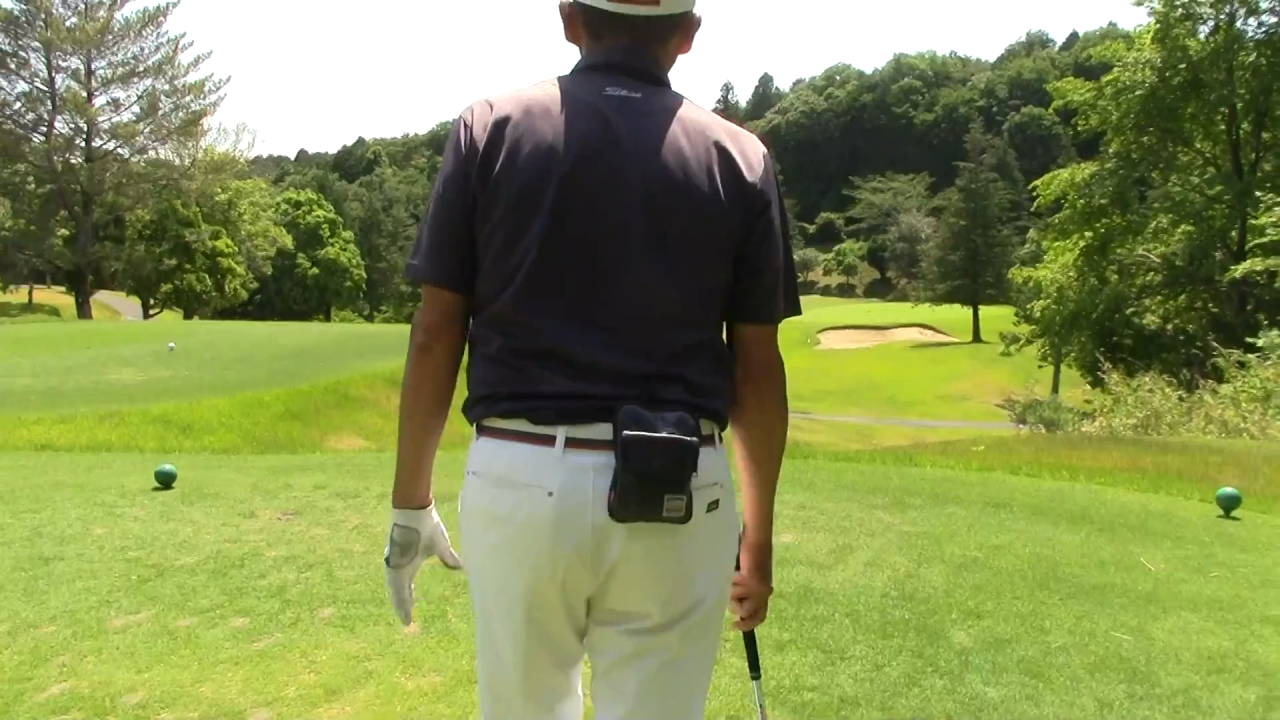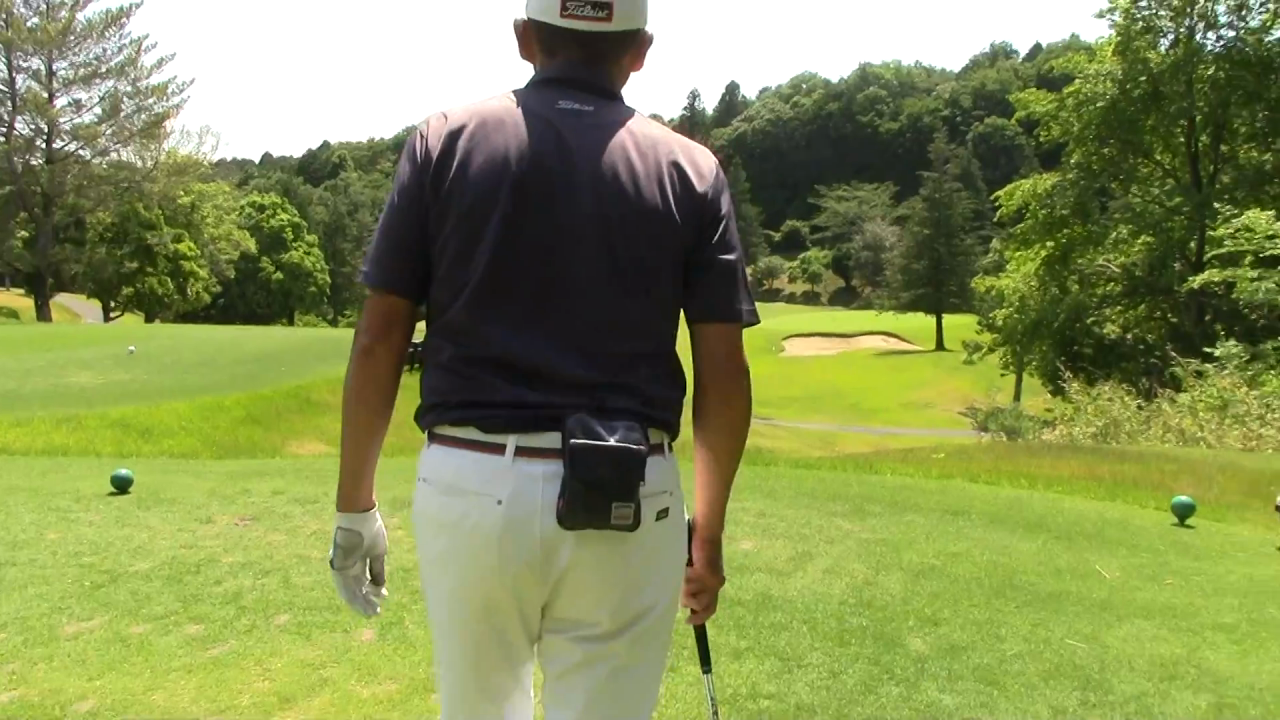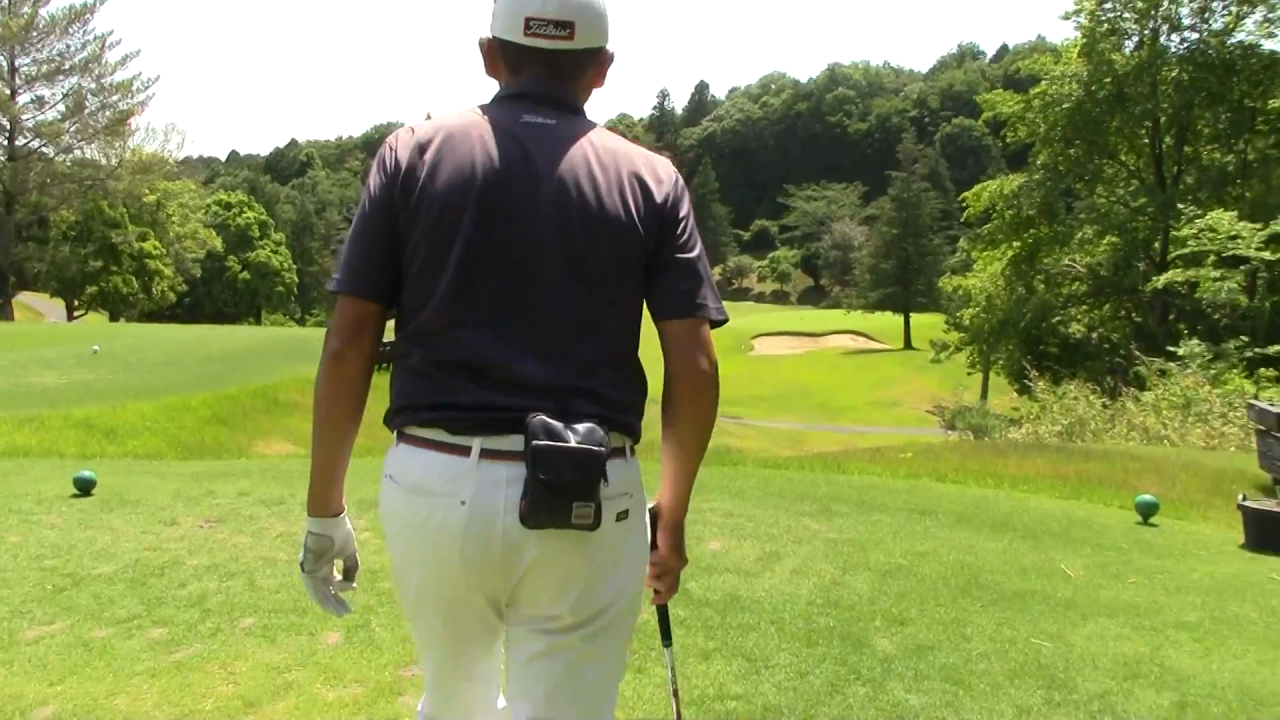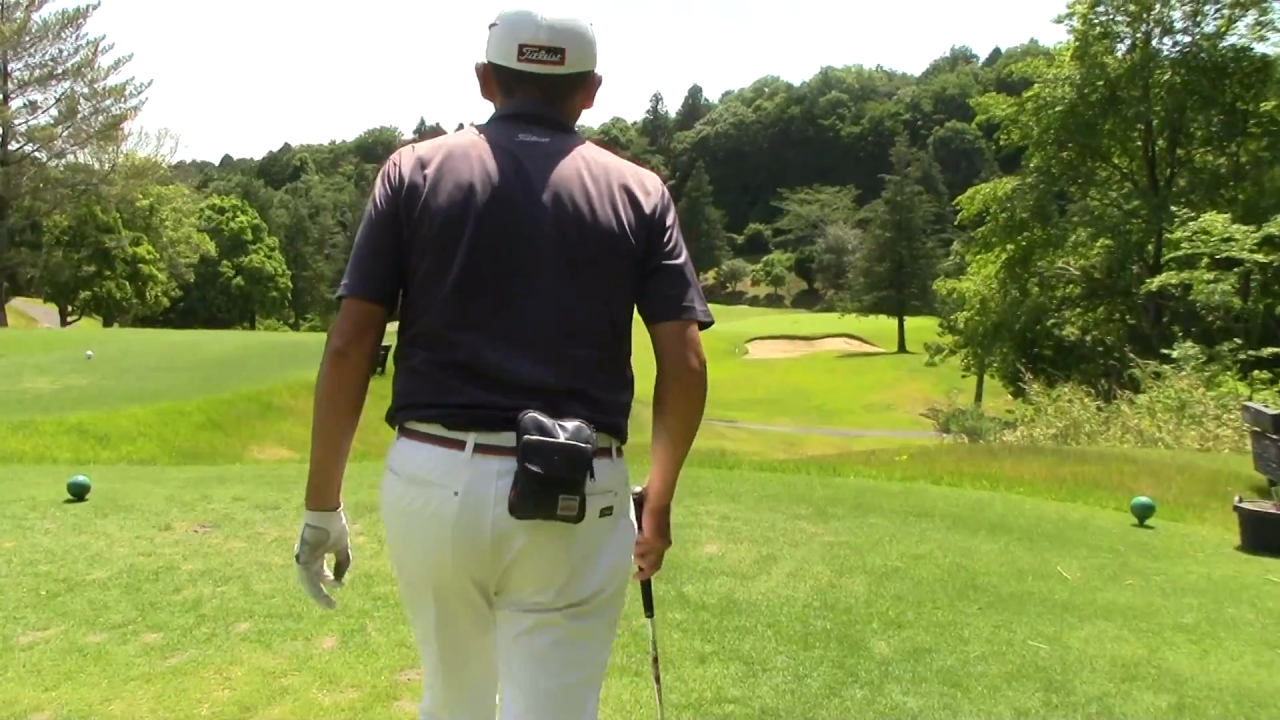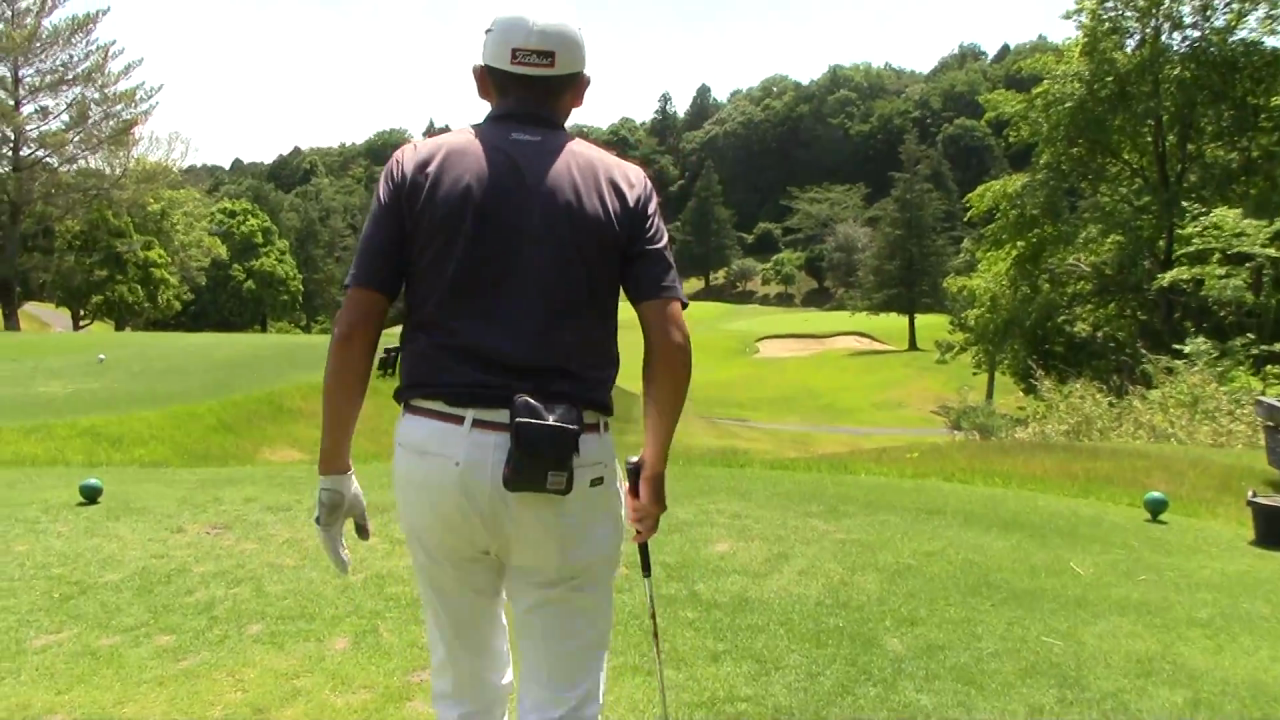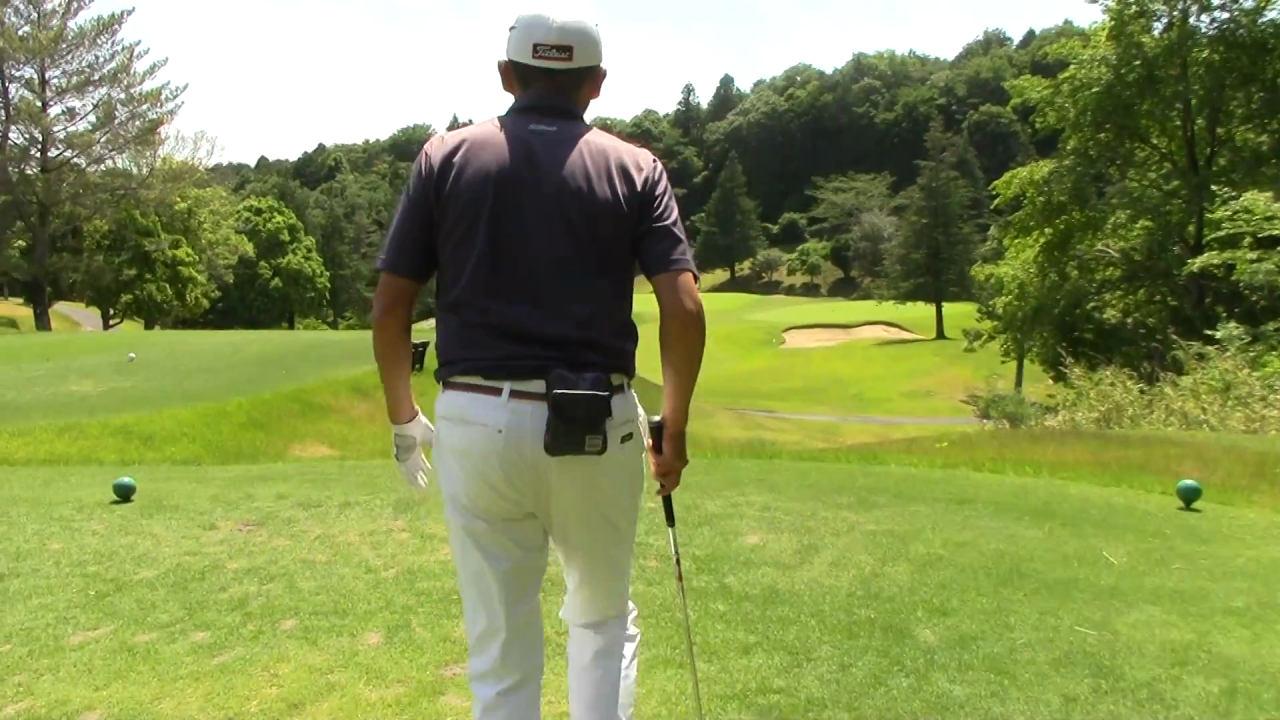
dt=0.2s
person 1, frame 1
left shoulder: (488, 128)
right shoulder: (738, 157)
left elbow: (435, 336)
right elbow: (758, 366)
left wrist: (411, 503)
right wrist: (759, 535)
left hip: (518, 481)
right hip: (676, 497)
person 1, frame 2
left shoulder: (443, 141)
right shoulder: (688, 168)
left elbow: (377, 340)
right elbow: (724, 371)
left wrist: (353, 505)
right wrist: (709, 531)
left hip: (468, 489)
right hip: (624, 502)
person 1, frame 3
left shoulder: (411, 154)
right shoulder: (648, 177)
left elbow: (347, 346)
right elbow: (694, 367)
left wrist: (323, 509)
right wrist: (672, 516)
left hip: (434, 488)
right hip: (588, 504)
person 1, frame 4
left shoulder: (415, 170)
right shoulder: (636, 191)
left elbow: (348, 345)
right elbow: (684, 365)
left wrist: (320, 502)
right wrist: (660, 499)
left hip: (431, 481)
right hip: (575, 498)
person 1, frame 5
left shoulder: (417, 167)
right shoulder: (621, 182)
left elbow: (354, 327)
right elbow: (670, 339)
left wrist: (334, 470)
right wrist: (653, 466)
left hip: (438, 455)
right hip: (568, 469)
person 1, frame 6
left shoulder: (445, 157)
right shoulder: (635, 167)
left elbow: (390, 306)
right elbow: (683, 308)
left wrist: (402, 417)
right wrist: (675, 425)
left hip: (477, 424)
right hip: (597, 427)
left knee: (500, 662)
right knee: (603, 619)
